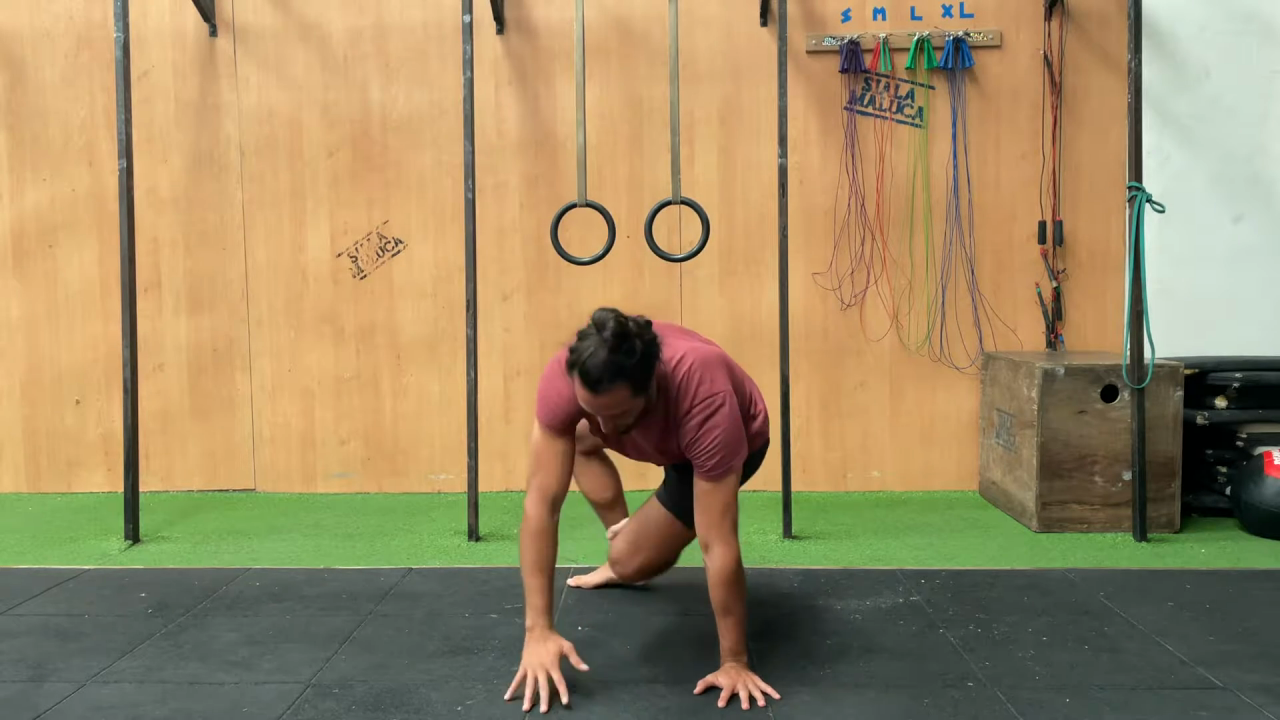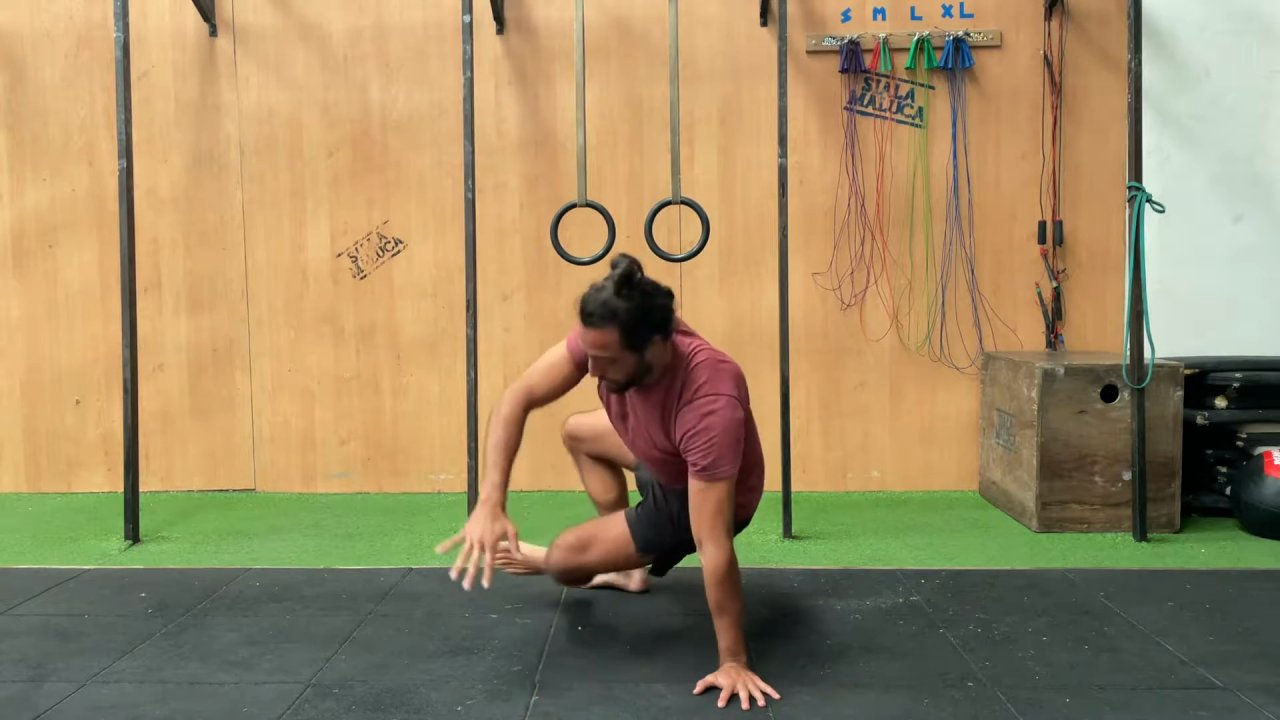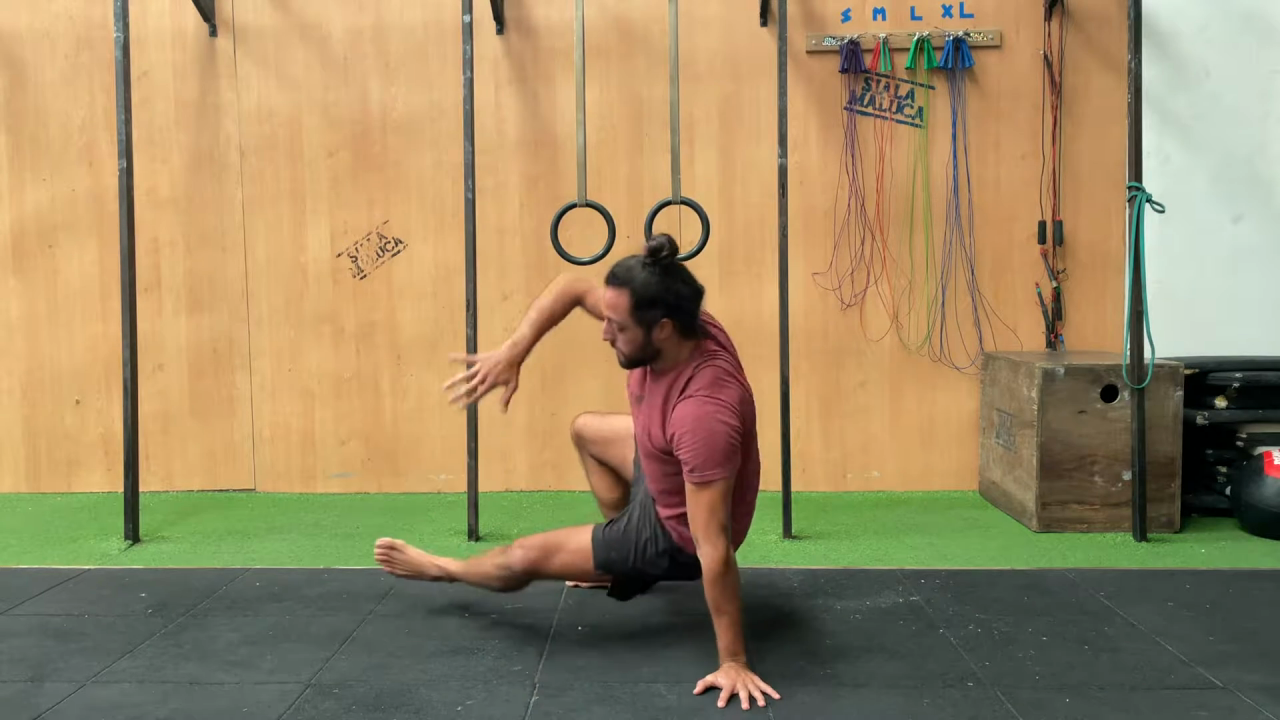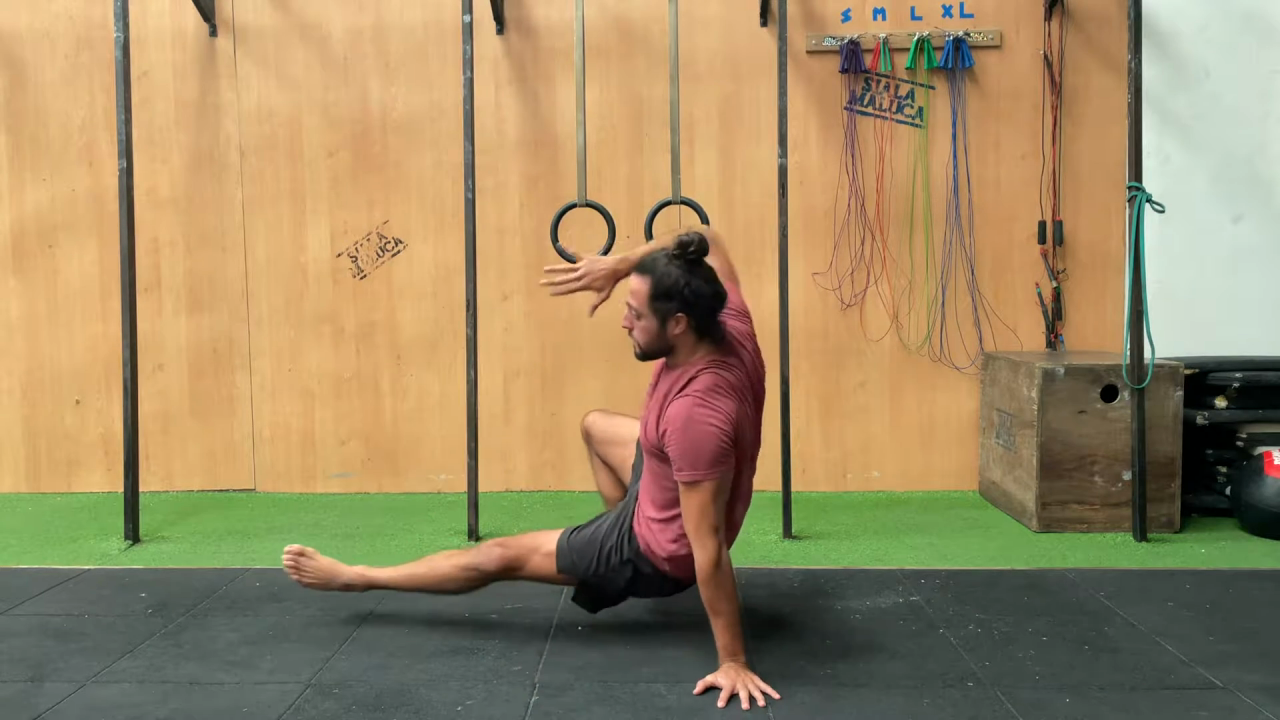
dt=0.2s
person 1, frame 1
left shoulder: (706, 401)
right shoulder: (567, 376)
left elbow: (717, 545)
right elbow: (542, 503)
left wrist: (734, 663)
right wrist: (538, 630)
left hip: (742, 434)
left knee: (630, 562)
right ankle: (624, 545)
person 1, frame 2
left shoulder: (710, 405)
right shoulder: (606, 337)
left elbow: (714, 548)
right elbow: (517, 398)
left wrist: (733, 663)
right wrist: (489, 503)
left hip: (701, 491)
right hip: (663, 457)
left knee: (562, 559)
right knee: (577, 432)
right ankle: (629, 565)
person 1, frame 3
left shoulder: (705, 413)
right shoulder: (665, 316)
left elbow: (714, 550)
right elbow: (574, 286)
left wrist: (733, 663)
right wrist: (510, 354)
left hip: (678, 529)
left knee: (523, 557)
right knee: (587, 429)
left ankle: (445, 568)
right ankle: (616, 560)
person 1, frame 4
left shoulder: (698, 414)
right shoulder: (727, 323)
left elbow: (709, 552)
right elbow: (707, 240)
left wrist: (732, 664)
right wrist: (619, 267)
left hip: (661, 547)
right hip: (665, 486)
left knee: (498, 556)
right knee: (596, 427)
left ankle: (360, 577)
right ankle: (605, 557)
